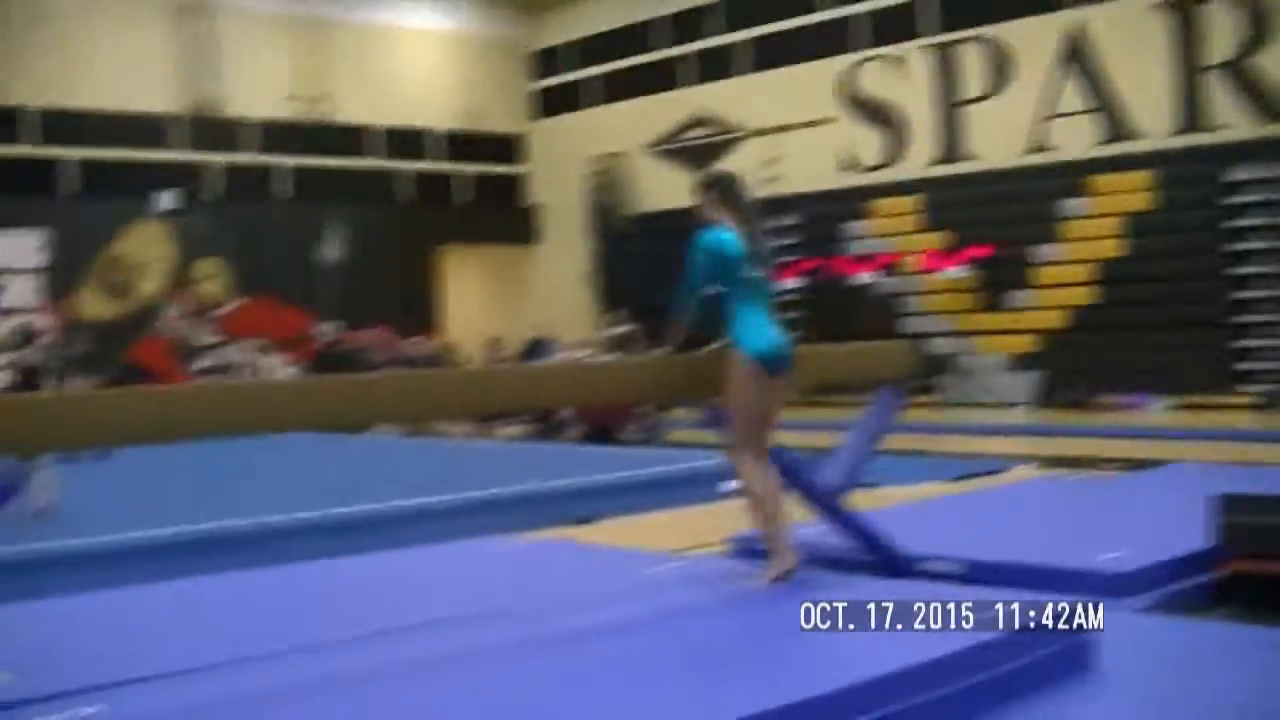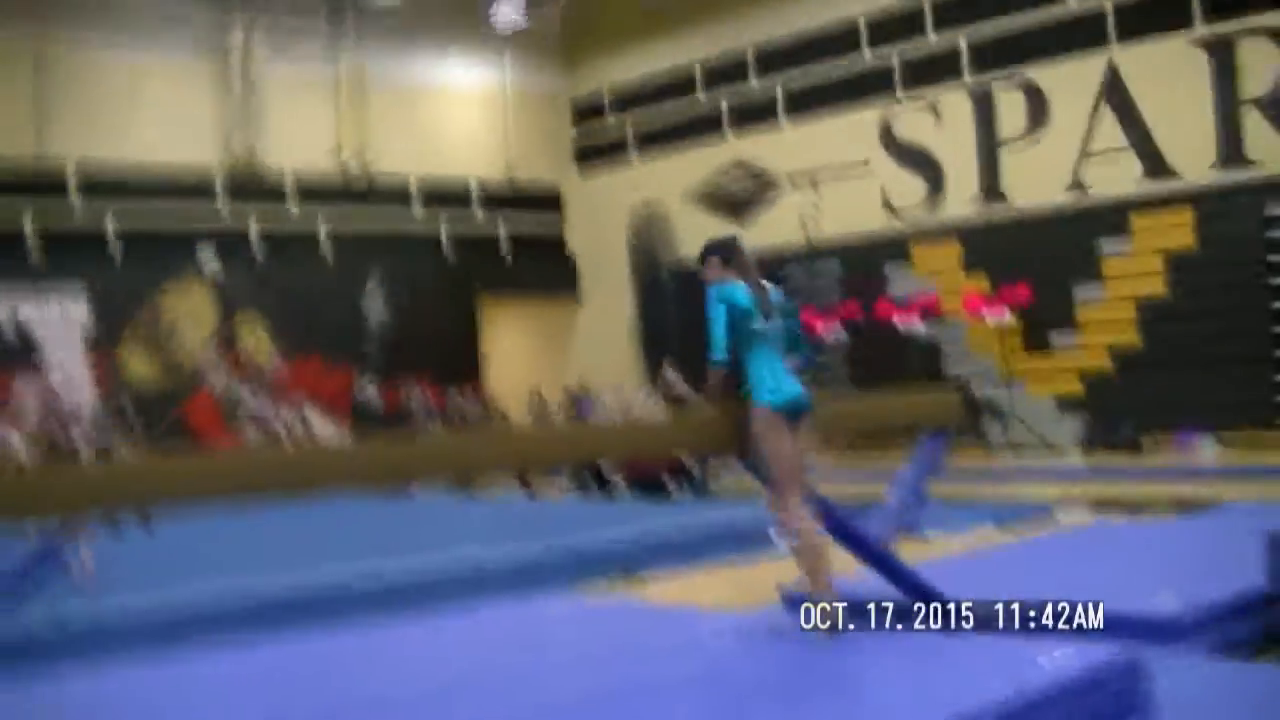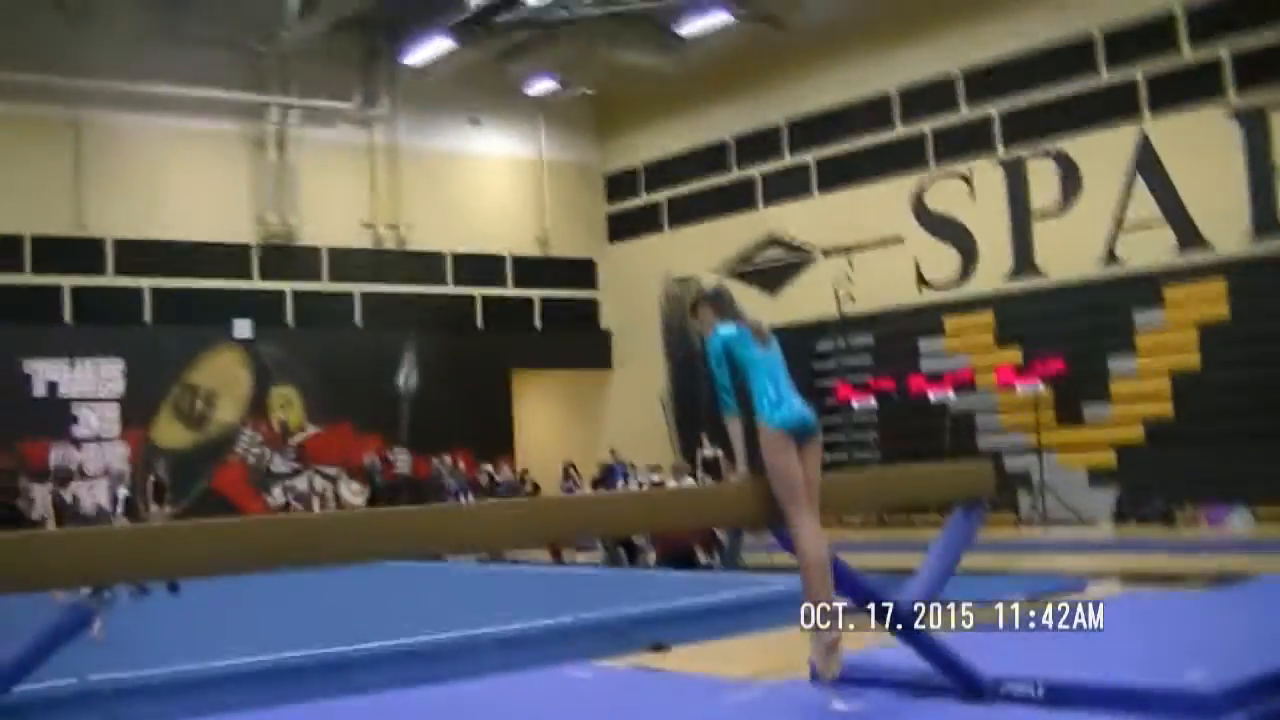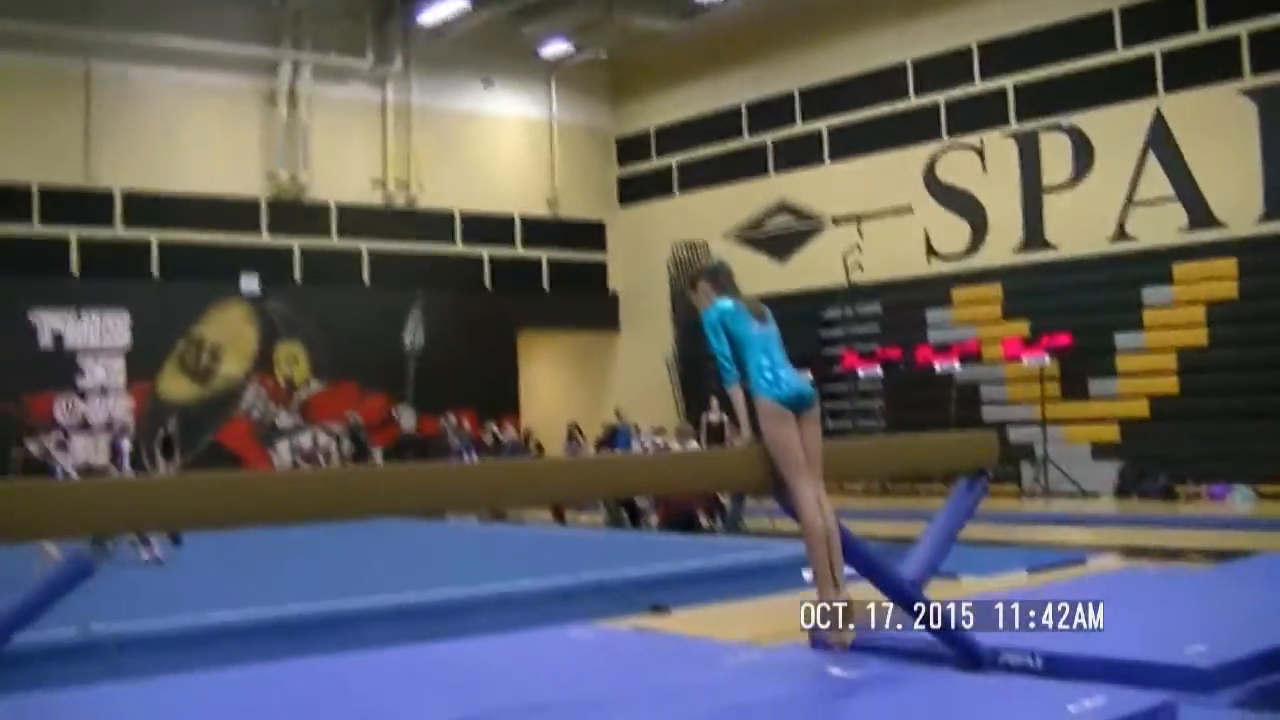
dt=0.3s
person 1, frame 1
left shoulder: (709, 238)
right shoulder: (752, 237)
left elbow: (690, 299)
left wrist: (672, 343)
left hip: (752, 348)
right hip: (777, 344)
left knee: (743, 453)
right knee: (756, 453)
left ankle: (781, 548)
right ankle: (779, 545)
person 1, frame 2
left shoulder: (720, 293)
right shoulder: (771, 292)
left elbow: (719, 356)
left wrist: (713, 399)
left hip: (769, 398)
right hip: (797, 395)
left knee: (789, 502)
right knee: (795, 497)
left ankle: (823, 596)
right ankle: (823, 590)
person 1, frame 3
left shoulder: (718, 338)
right shoulder: (760, 332)
left elbow: (728, 400)
left wrist: (740, 462)
left hip: (777, 423)
right hip: (806, 417)
left knee: (800, 522)
right knee: (812, 523)
left ankle: (820, 626)
person 1, frame 4
left shoulder: (714, 314)
right shoulder: (758, 309)
left elbow: (730, 372)
left wrist: (745, 428)
right wrist: (753, 424)
left hip: (773, 397)
right hip: (803, 390)
left knee: (804, 491)
right knee: (817, 491)
left ankle: (826, 597)
right ankle: (838, 593)
